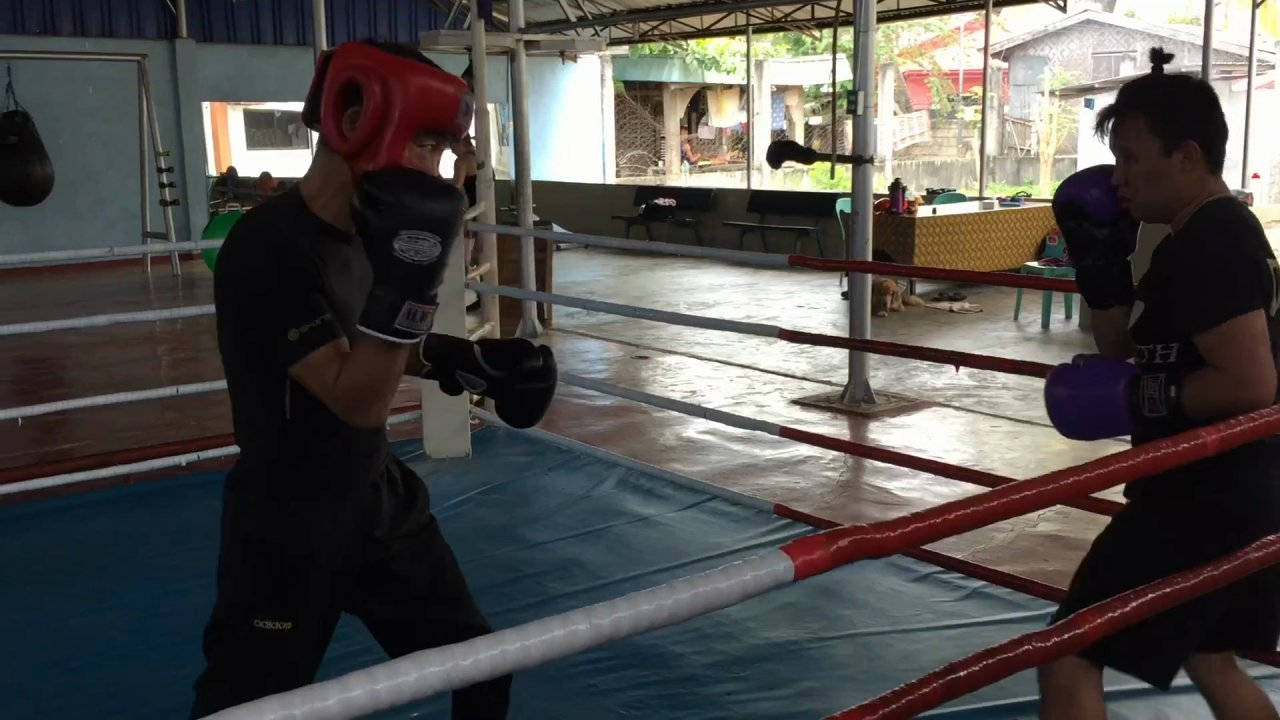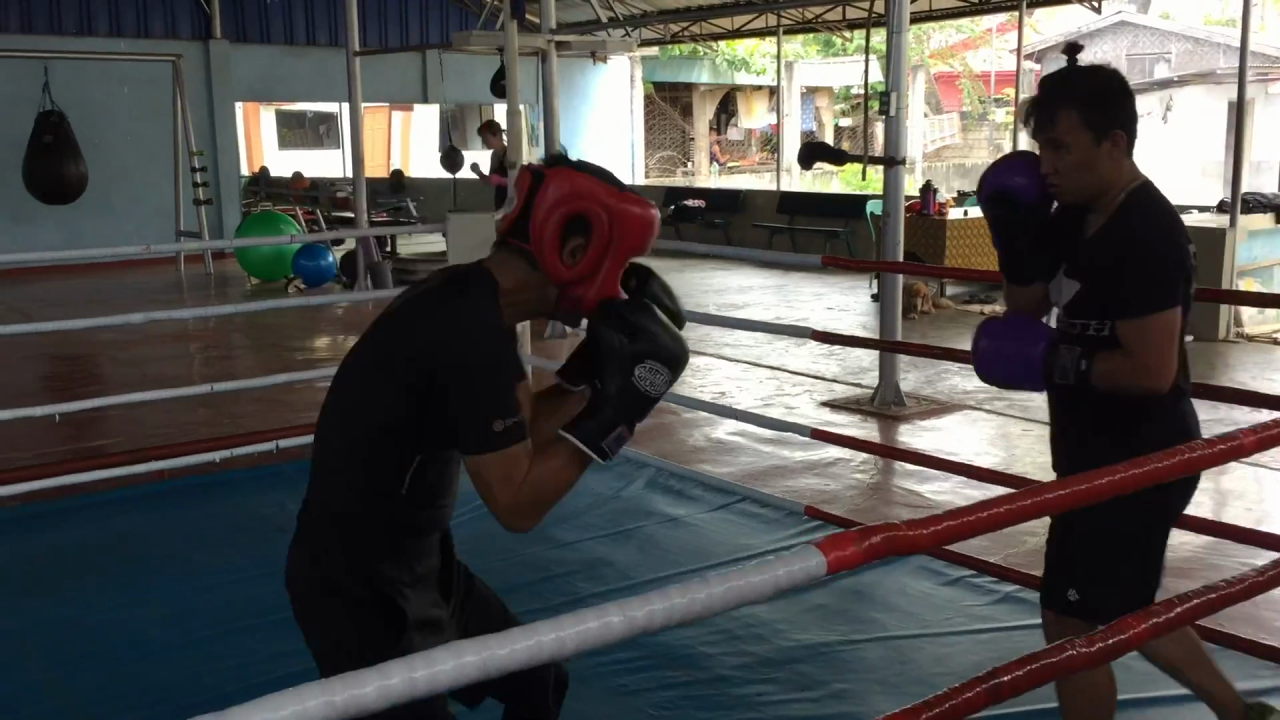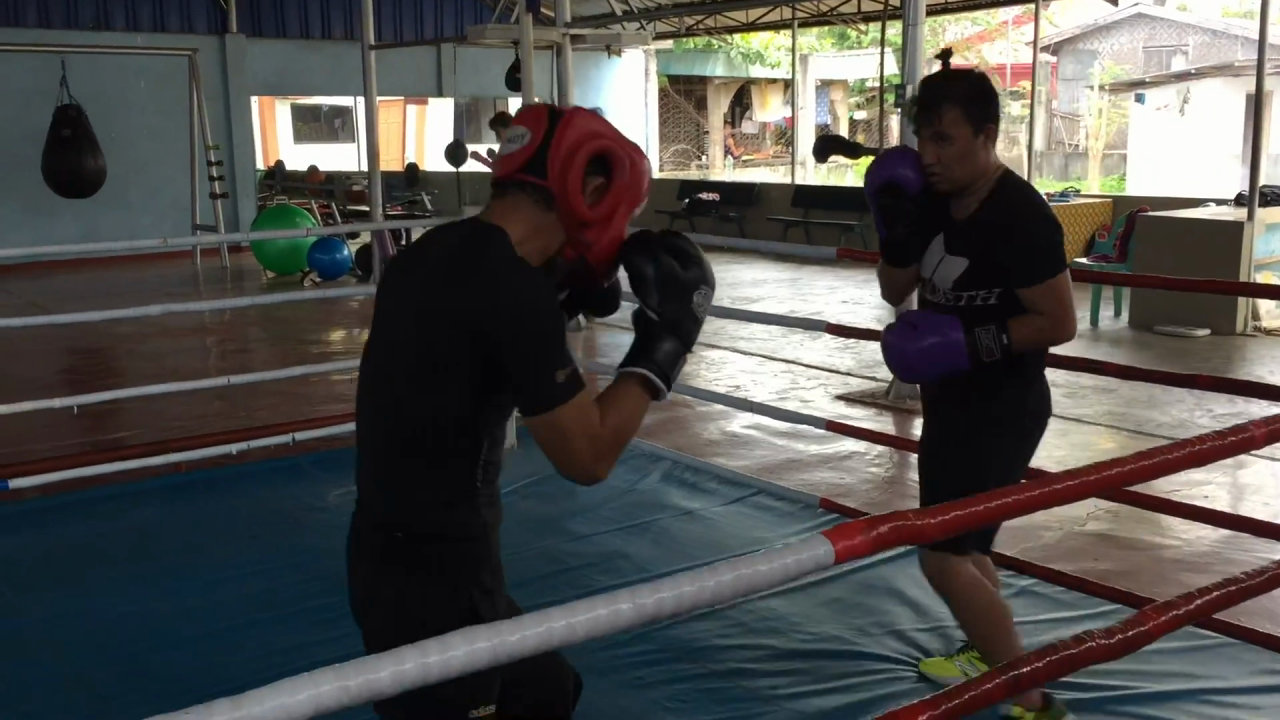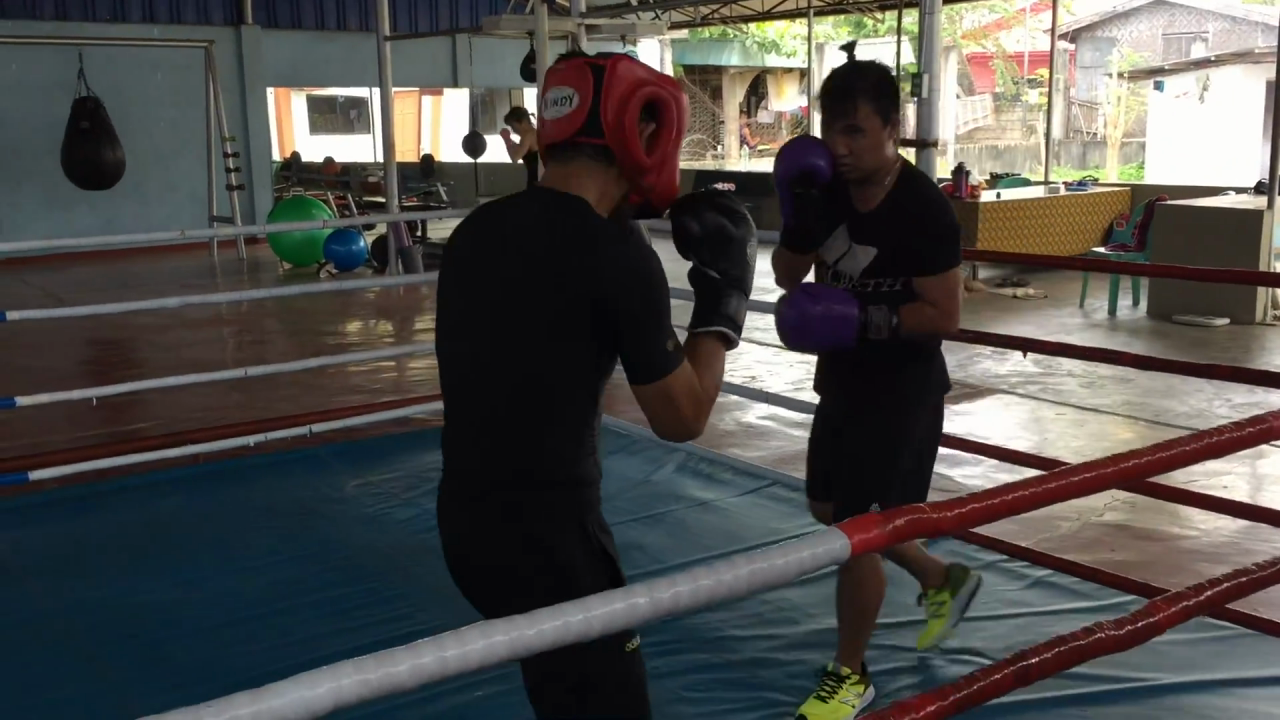
dt=0.5s
person 1, frame 1
left shoulder: (1208, 250)
right shoulder: (1220, 236)
right elbow: (1121, 347)
left wrist: (1144, 401)
right wrist: (1100, 265)
left hip: (1200, 511)
left knee: (1066, 662)
right knee: (1209, 659)
person 1, frame 2
left shoulder: (1145, 236)
right shoulder: (1075, 213)
left elbow: (1151, 370)
right elbow: (1030, 310)
left wrist: (1051, 363)
right wrist: (1020, 245)
left hip: (1133, 458)
right hip: (1102, 450)
left knee: (1070, 620)
right knee: (1107, 606)
person 1, frame 3
left shoulder: (1021, 216)
right shoulder: (934, 199)
left elbow: (1057, 322)
right elbow: (896, 291)
left wrist: (972, 344)
right wrist: (895, 232)
left hip: (1000, 409)
right hip: (952, 405)
left knee: (945, 554)
right knee: (952, 543)
right ankle: (988, 654)
person 1, frame 4
left shoulder: (923, 208)
right shoulder: (825, 188)
left elbow: (944, 317)
right elbow: (788, 278)
left wrist: (862, 323)
right wrist: (796, 223)
left hip: (900, 390)
right hip: (839, 378)
right knee: (830, 504)
right ankle: (945, 579)
person 2, frame 1
left shoulder: (366, 226)
right shoulder: (266, 247)
right elbow: (355, 400)
left wrist: (465, 362)
right wrist: (408, 283)
left hip: (380, 495)
right hip: (288, 521)
person 2, frame 2
left shoulder: (462, 301)
right shoulder: (473, 331)
left elbow: (525, 425)
right elbow: (518, 505)
left wrist: (597, 374)
right wrist: (622, 407)
left hip: (406, 560)
right hip: (359, 582)
person 2, frame 3
left shoulder: (435, 255)
right shoulder: (511, 287)
right elbow: (585, 456)
right wrist: (666, 338)
left hip: (406, 558)
right hip: (429, 582)
person 2, frame 4
left shoulder: (477, 232)
right shoulder: (615, 256)
right elbow: (680, 418)
right wrist: (724, 295)
left hip: (468, 515)
right hip: (547, 530)
